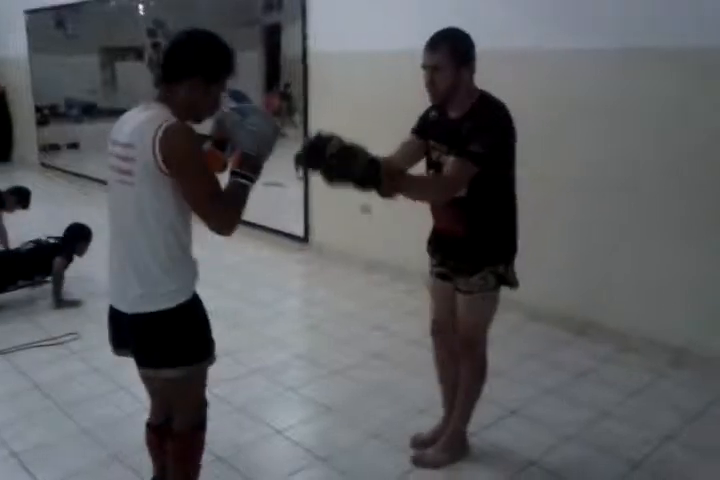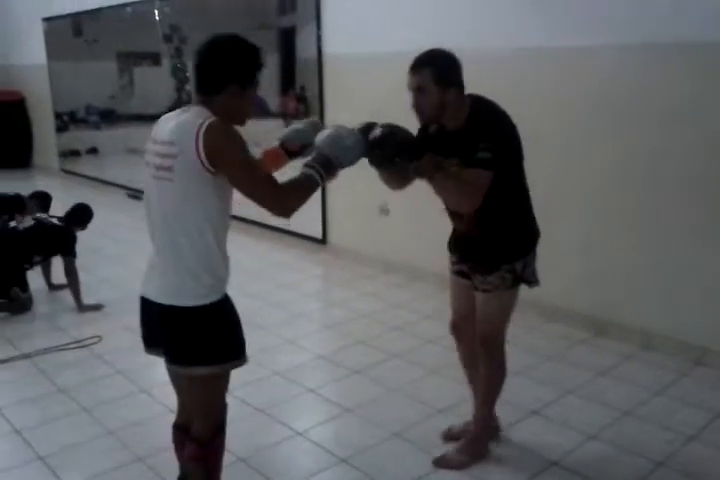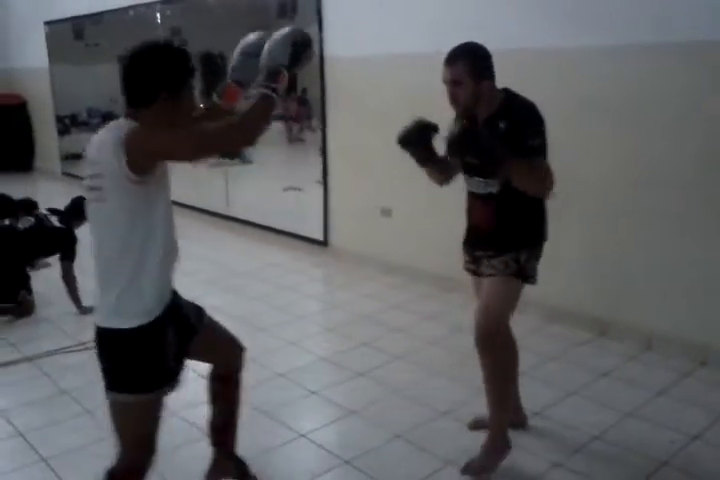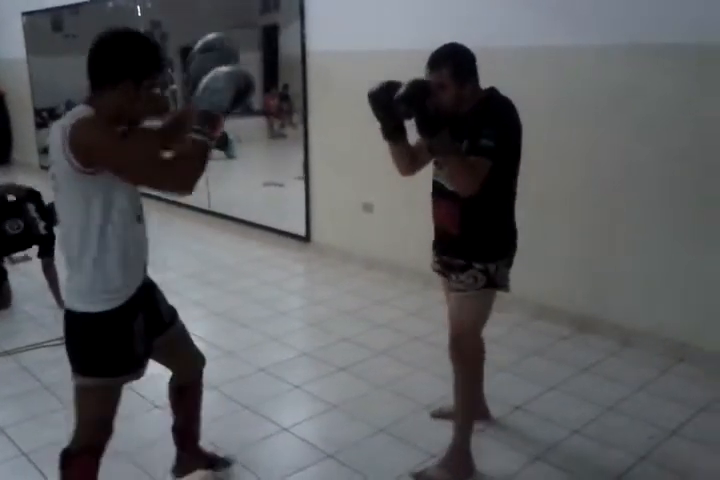
dt=1s
person 1, frame 1
left shoulder: (129, 122)
right shoulder: (175, 134)
right elbow: (222, 220)
left wrist: (211, 148)
right wrist: (248, 164)
left hip: (127, 301)
right hip: (166, 306)
left knee: (163, 410)
right knee: (188, 417)
person 1, frame 2
left shoulder: (168, 125)
right shoulder: (215, 132)
right elbow: (279, 202)
left wrist: (284, 150)
right wrist: (322, 166)
left hip: (158, 298)
right hip: (195, 307)
left knee: (191, 411)
right knee: (208, 420)
person 1, frame 3
left shoulder: (119, 139)
right shoulder: (139, 141)
left elbow: (204, 130)
right elbow: (237, 137)
left wrist: (239, 87)
right wrist: (273, 77)
left hip: (158, 305)
right hip: (133, 327)
left knee: (230, 356)
person 1, frame 4
left shoulder: (104, 129)
right shoulder: (88, 132)
left elbow: (162, 142)
right elbow: (177, 179)
left wrist: (197, 107)
right wrist: (209, 115)
left hip: (132, 290)
right hip: (101, 310)
left knee: (191, 365)
right knee: (92, 434)
person 2, frame 1
left shoulder: (489, 120)
right shoulder: (435, 116)
left elbow: (446, 185)
right elbow: (397, 160)
left wrist: (379, 179)
left hip: (486, 254)
right hip: (444, 247)
left knee: (468, 340)
right knee: (441, 331)
left ankle: (456, 433)
right ankle: (449, 420)
person 2, frame 2
left shoulder: (490, 126)
right shoulder: (434, 127)
left elbow: (467, 199)
right elbow: (399, 182)
left wrist: (421, 162)
right wrist: (385, 157)
left hip: (505, 248)
right hip: (465, 245)
left knee: (487, 340)
right knee: (462, 328)
left ankle: (478, 436)
right ankle: (484, 417)
person 2, frame 3
left shoulder: (520, 116)
right shoulder: (467, 119)
left elbow: (541, 184)
right elbow: (444, 175)
left wrist: (495, 158)
right wrist: (425, 153)
left hip: (515, 243)
right hip: (479, 239)
left knee: (487, 334)
right knee: (496, 326)
left ankle: (497, 438)
right ankle: (511, 409)
person 2, frame 4
left shoulder: (497, 116)
right shoulder: (449, 114)
left elbow: (469, 183)
right elbow: (408, 166)
left wrist: (435, 133)
right wrist: (392, 126)
left hip: (483, 250)
right hip: (451, 241)
left knee: (461, 343)
right knee: (465, 331)
right ankle: (475, 403)
